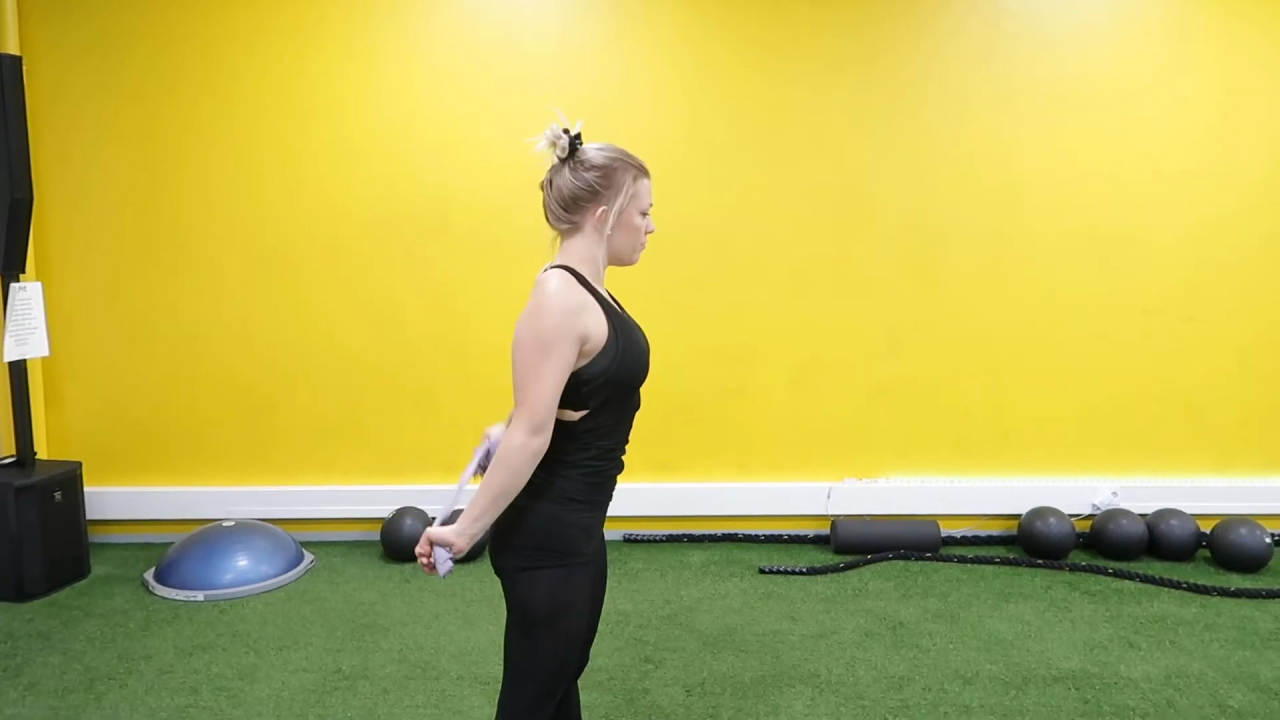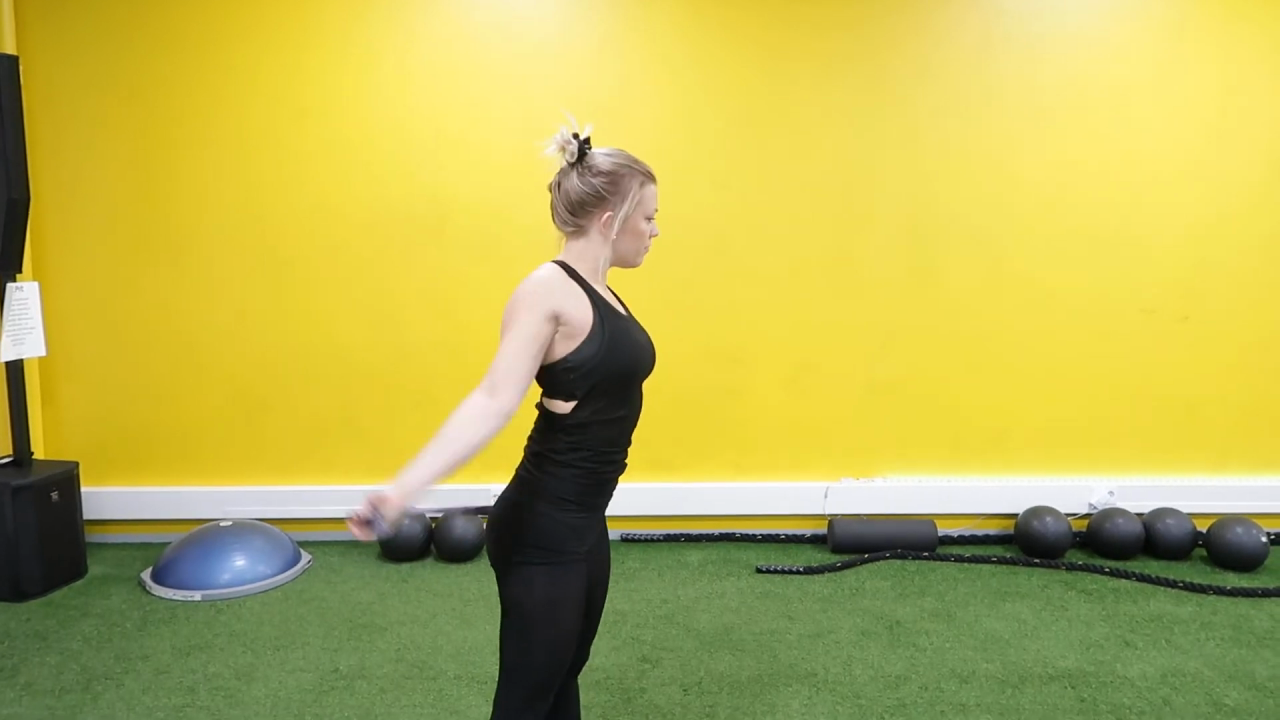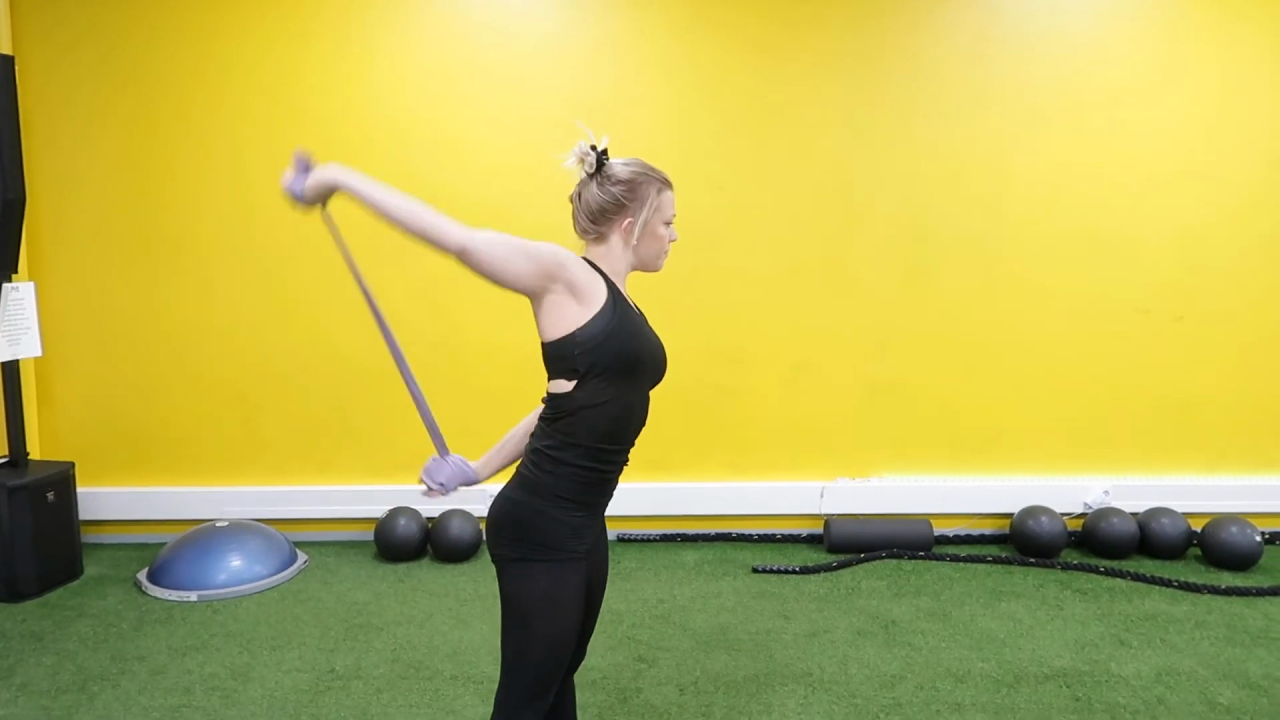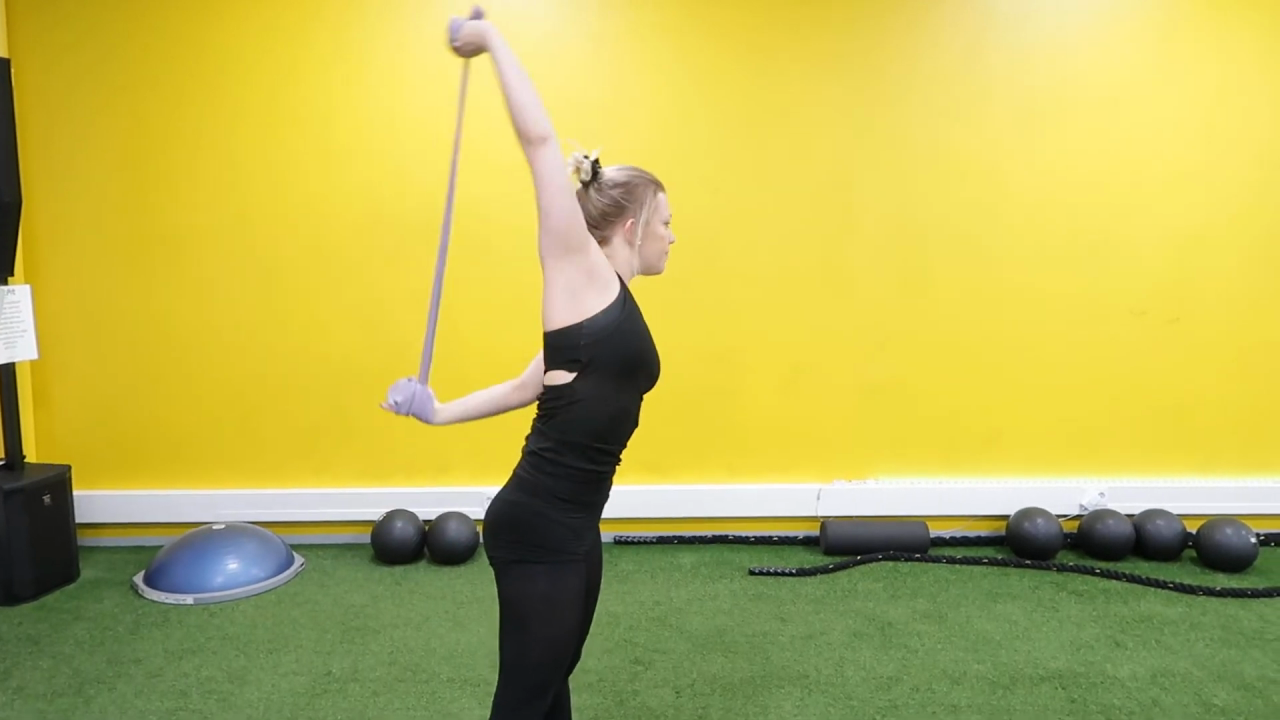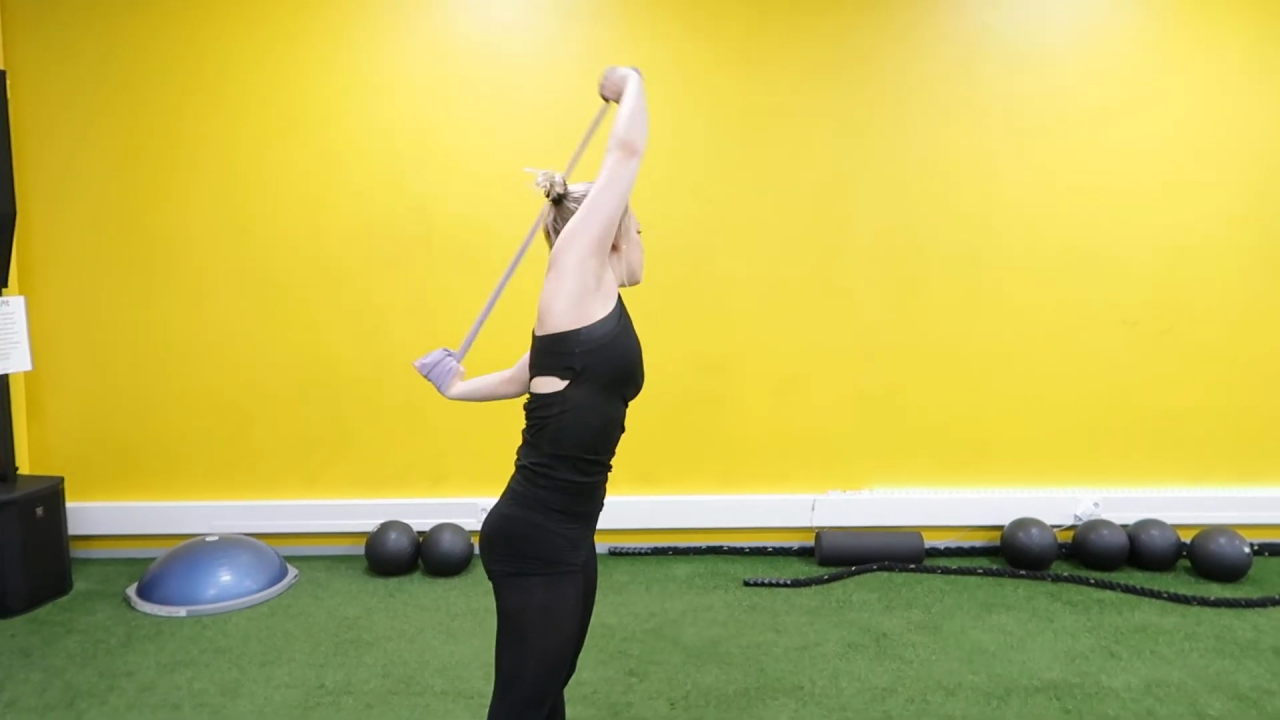
dt=0.3s
person 1, frame 1
left shoulder: (580, 288)
right shoulder: (561, 299)
right elbow: (532, 434)
left wrist: (505, 429)
right wrist: (466, 531)
left hip: (575, 526)
right hip: (548, 534)
person 1, frame 2
left shoulder: (596, 292)
right shoulder: (549, 289)
right elbow: (493, 398)
right wrist: (408, 487)
left hip: (583, 524)
right hip: (541, 529)
person 1, frame 3
left shoulder: (615, 300)
right shoulder: (566, 276)
right elbow: (464, 240)
left wrist: (480, 466)
right wrist: (344, 178)
left hip: (580, 524)
right hip: (540, 525)
person 1, frame 4
left shoulder: (612, 308)
right shoulder: (578, 272)
left elbow: (532, 384)
right elbow: (540, 142)
left wrist: (445, 413)
right wrist: (495, 41)
left hip: (571, 524)
right hip: (538, 525)
person 1, frame 5
left shoulder: (590, 310)
right shoulder: (577, 276)
left elbow: (521, 377)
right elbow: (624, 153)
left wrist: (459, 388)
right wrist: (629, 83)
left hip: (564, 535)
right hip: (536, 537)
